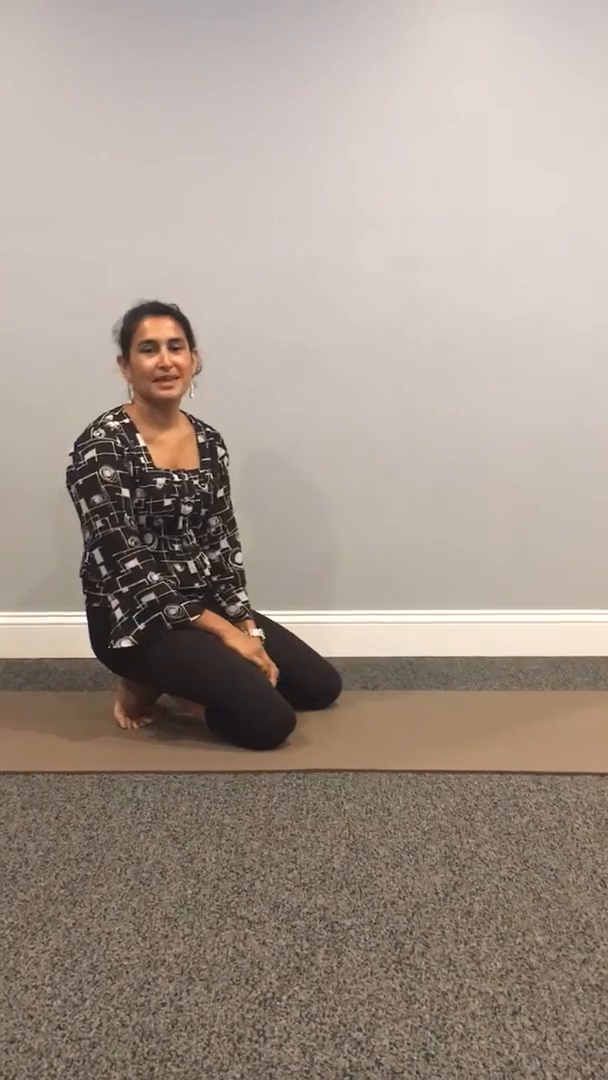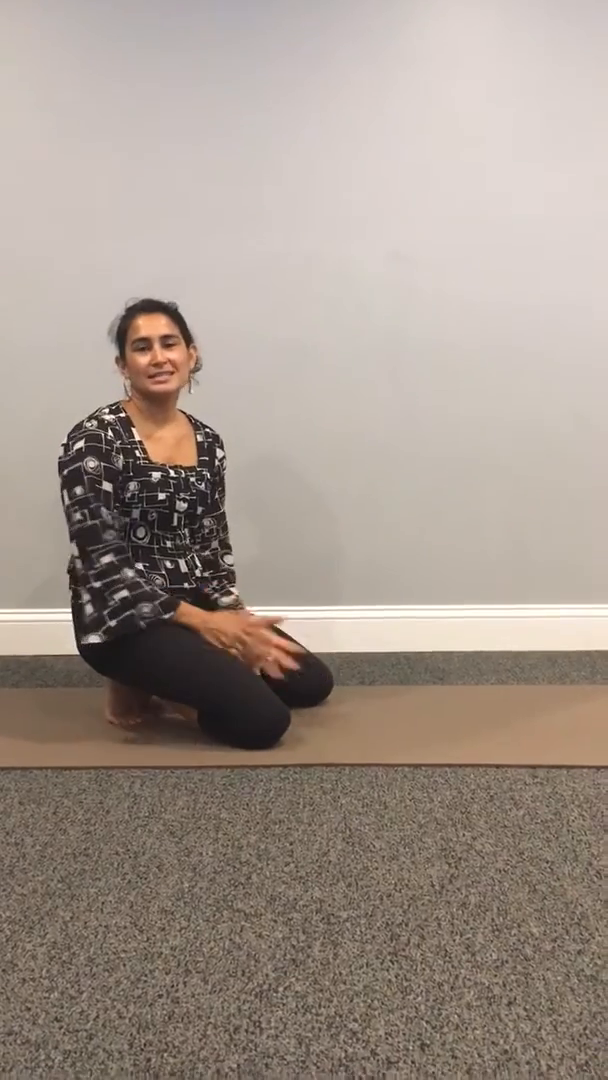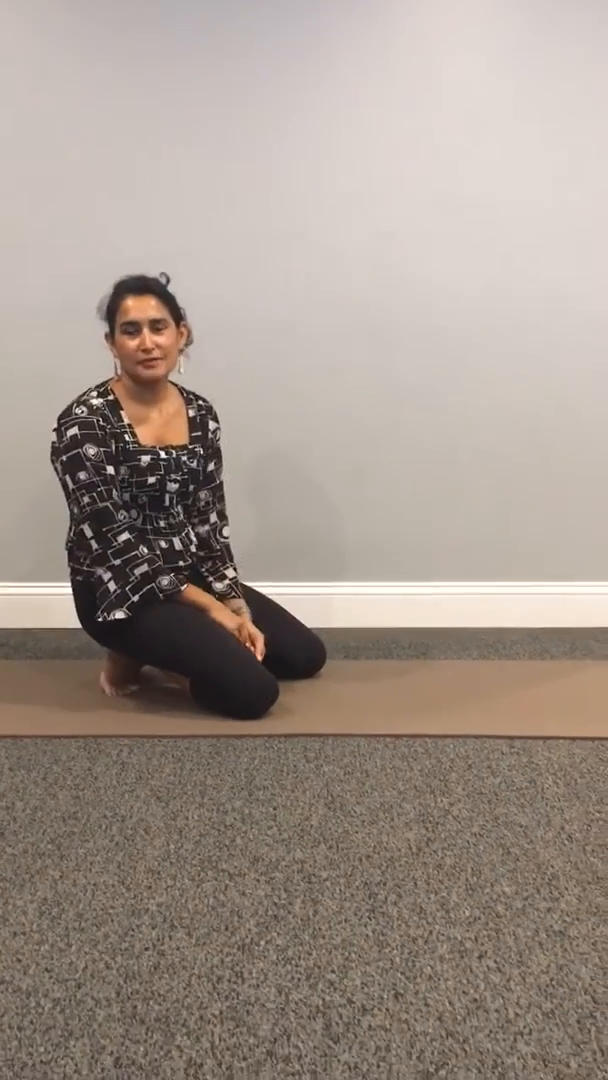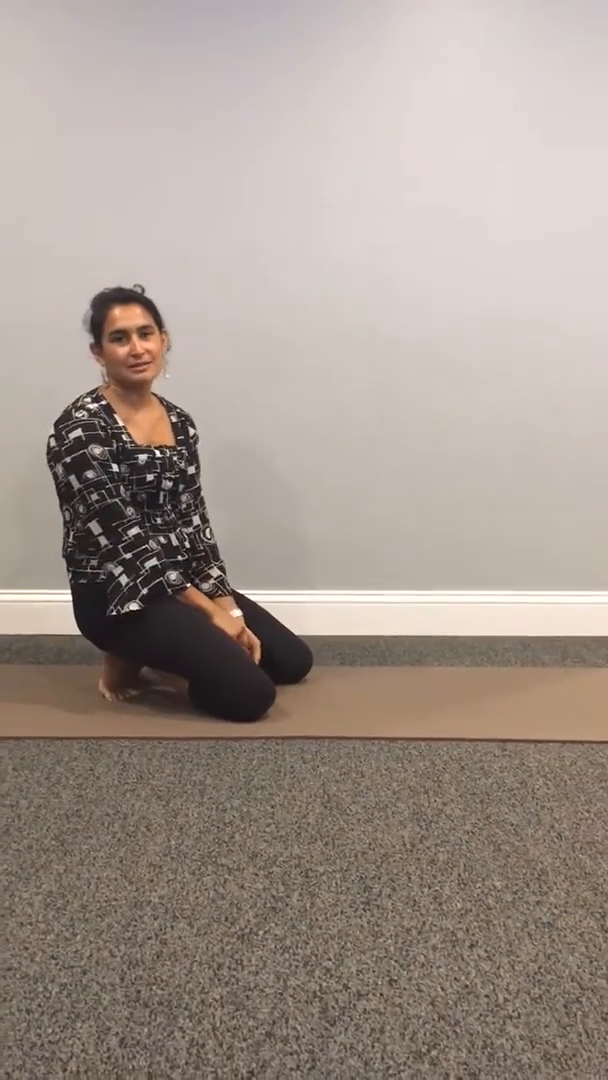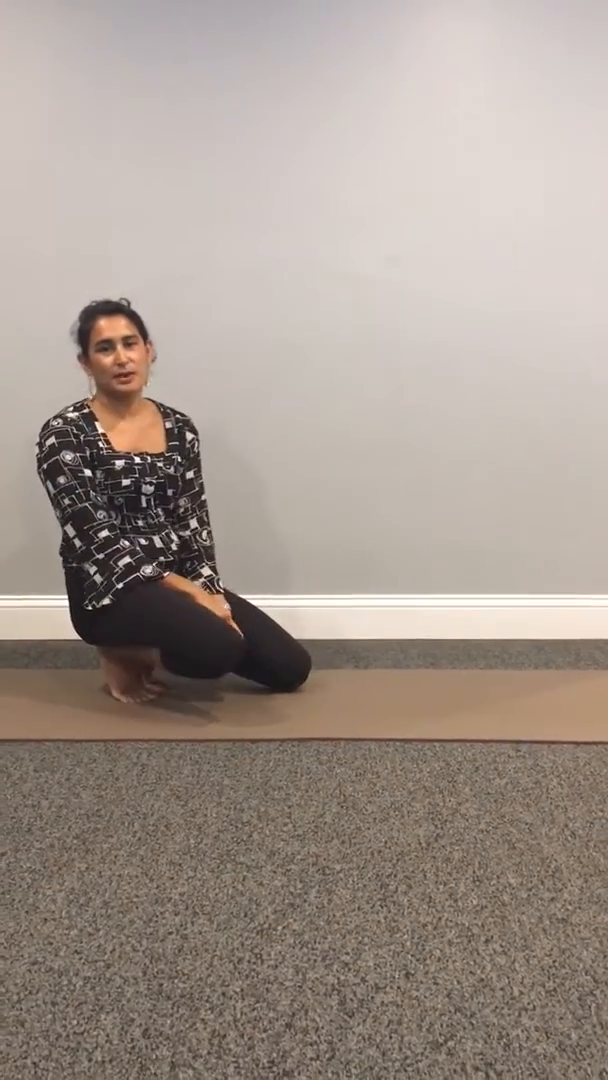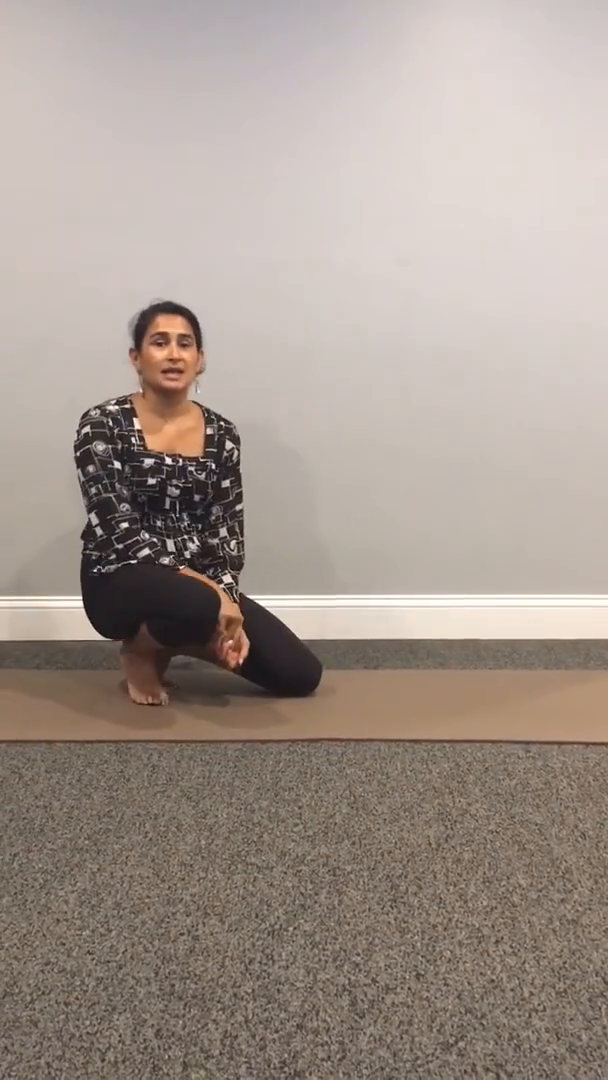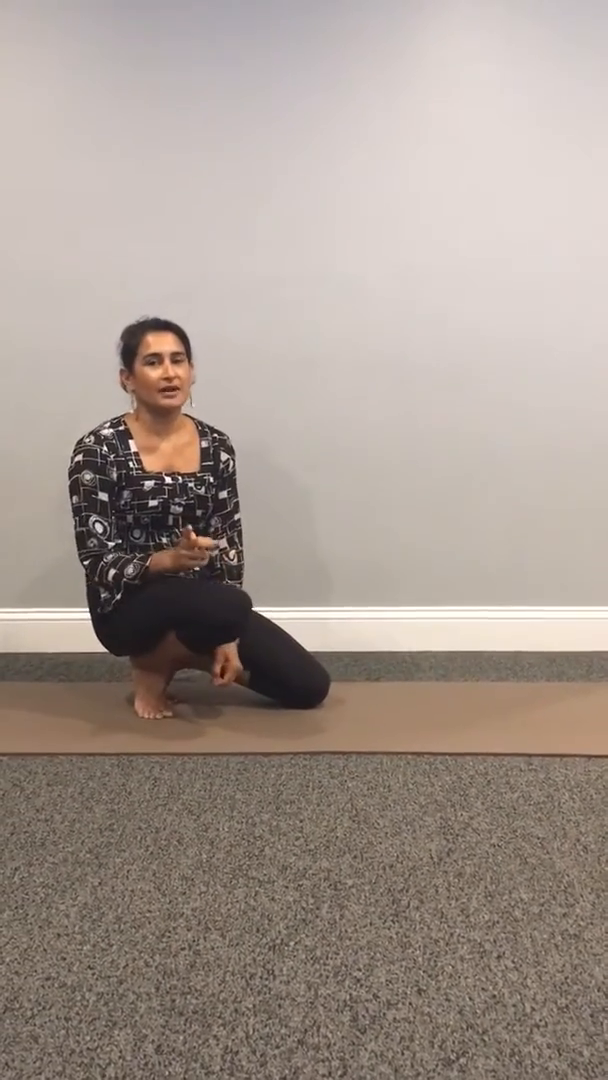
dt=0.7s
person 1, frame 1
left shoulder: (208, 442)
right shoulder: (102, 446)
left elbow: (222, 545)
right elbow: (124, 566)
left wrist: (248, 629)
right wrist: (226, 633)
left hip: (202, 603)
right hip: (136, 618)
left knee: (321, 685)
right knee: (270, 720)
left ankle: (177, 678)
right ankle: (145, 684)
person 1, frame 2
left shoulder: (207, 441)
right shoulder: (93, 440)
left elbow: (213, 548)
right elbow: (100, 562)
left wrist: (237, 618)
right wrist: (201, 622)
left hip: (192, 605)
right hip: (124, 620)
left knee: (312, 682)
right knee: (263, 720)
left ankle: (167, 680)
right ankle: (138, 684)
person 1, frame 3
left shoulder: (201, 414)
right shoulder: (84, 423)
left elbow: (211, 519)
right elbow: (113, 542)
left wrist: (236, 606)
right wrist: (210, 608)
left hip: (188, 576)
right hip: (120, 592)
left knee: (306, 656)
right knee: (254, 691)
left ankle: (164, 650)
right ankle: (133, 656)
person 1, frame 4
left shoulder: (179, 422)
right shoulder: (81, 428)
left elbow: (194, 524)
right elbow: (123, 539)
left wrist: (229, 607)
right wrist: (210, 611)
left hip: (180, 582)
right hip: (116, 595)
left knee: (294, 662)
right knee: (250, 694)
left ankle: (154, 650)
right ankle: (130, 657)
person 1, frame 5
left shoulder: (179, 428)
right shoulder: (64, 435)
left elbow: (195, 523)
right elbow: (99, 541)
left wrist: (211, 596)
right wrist: (192, 594)
left hip: (181, 581)
right hip: (109, 591)
left knee: (291, 668)
right knee: (220, 649)
left ankle: (153, 646)
right ankle: (124, 653)
person 1, frame 6
left shoulder: (221, 434)
right shoulder: (102, 425)
left elbow: (228, 529)
right elbow: (119, 530)
left wrist: (225, 606)
right wrist: (211, 598)
left hip: (200, 583)
right hip: (120, 584)
left knee: (301, 675)
right knee: (195, 604)
left ankle: (171, 639)
right ankle: (141, 650)
person 1, frame 7
left shoulder: (216, 446)
right shoulder: (98, 451)
left elbow: (229, 543)
right elbow: (98, 560)
left wrist: (225, 634)
right wrist: (170, 559)
left hip: (203, 600)
right hip: (130, 605)
left knee: (309, 686)
right knee: (230, 606)
left ankle: (182, 652)
right ankle: (152, 663)
